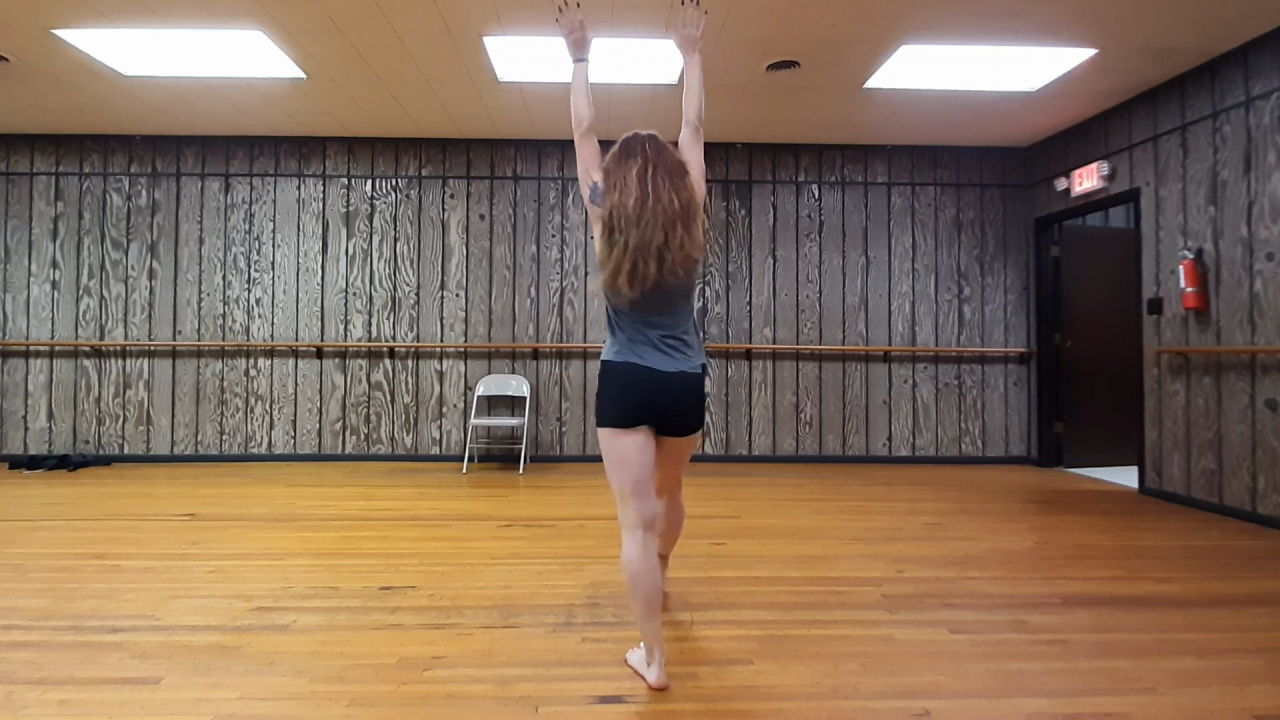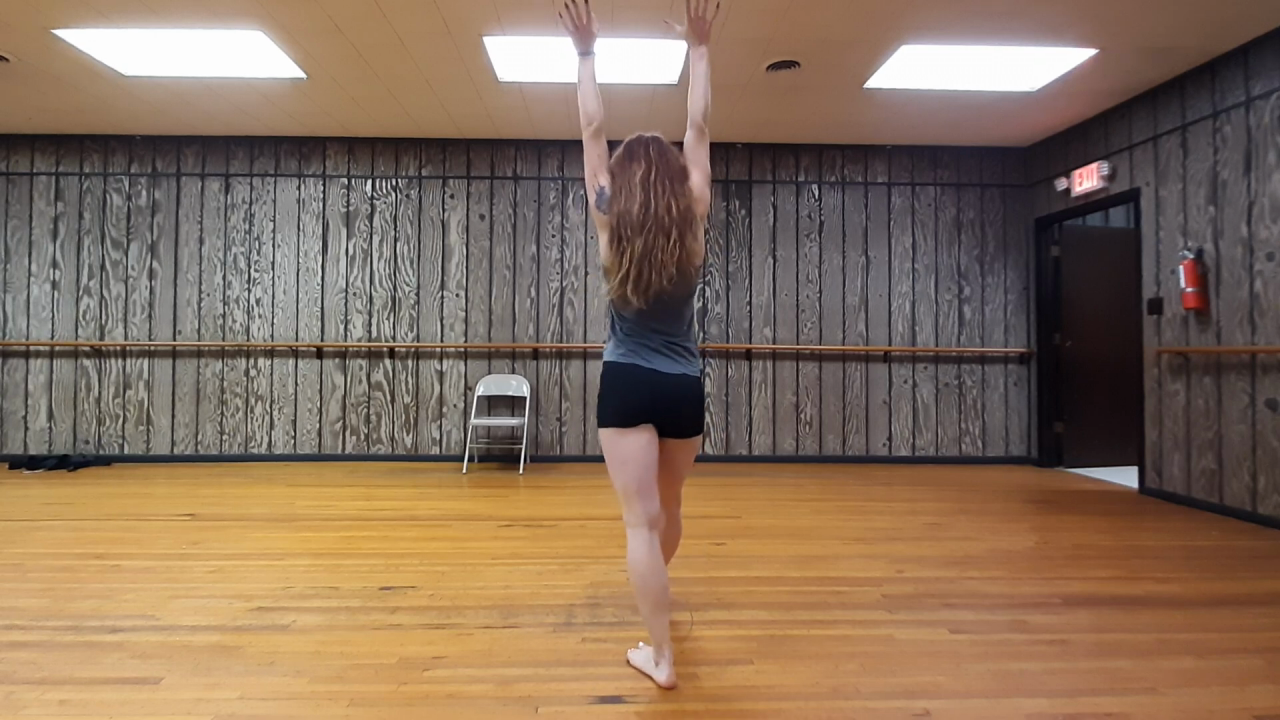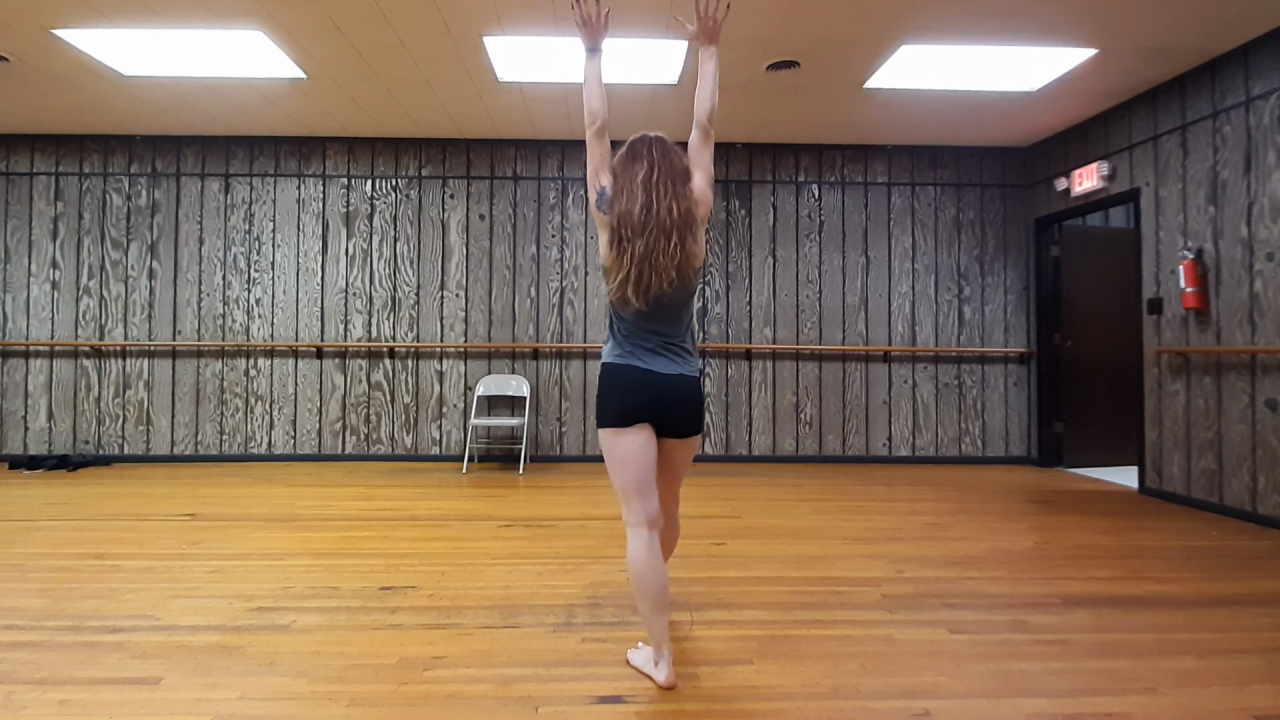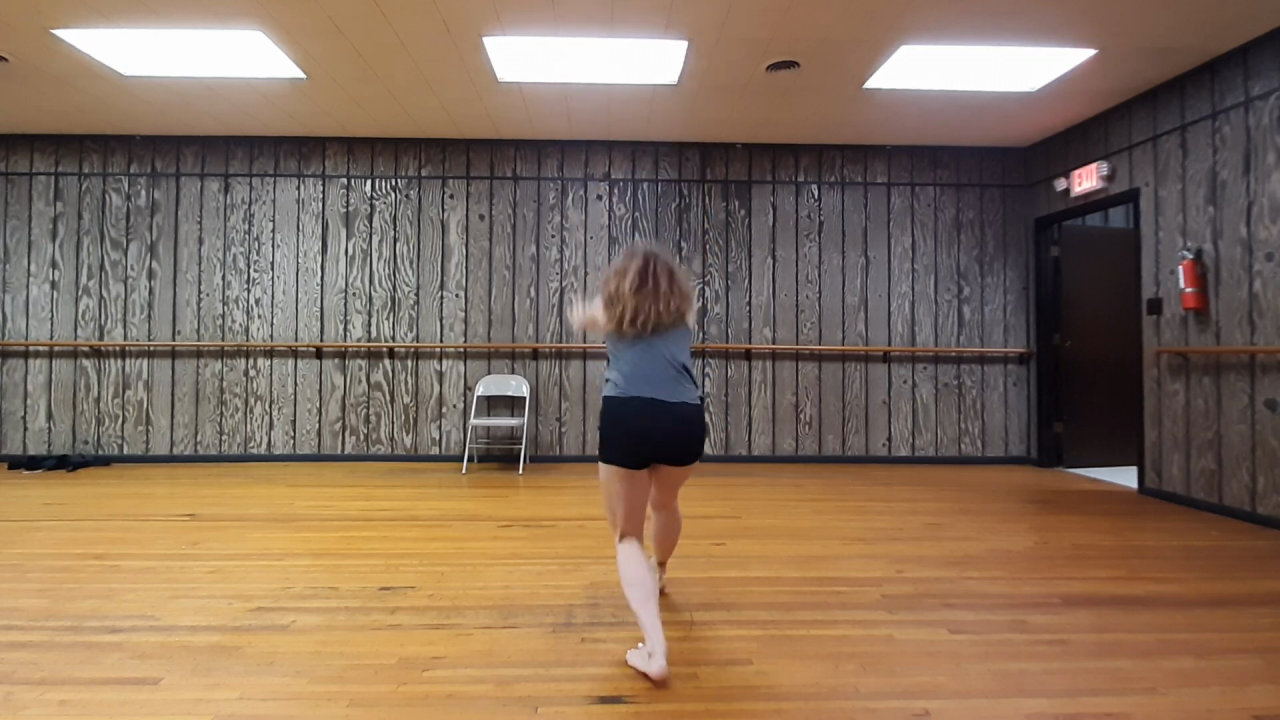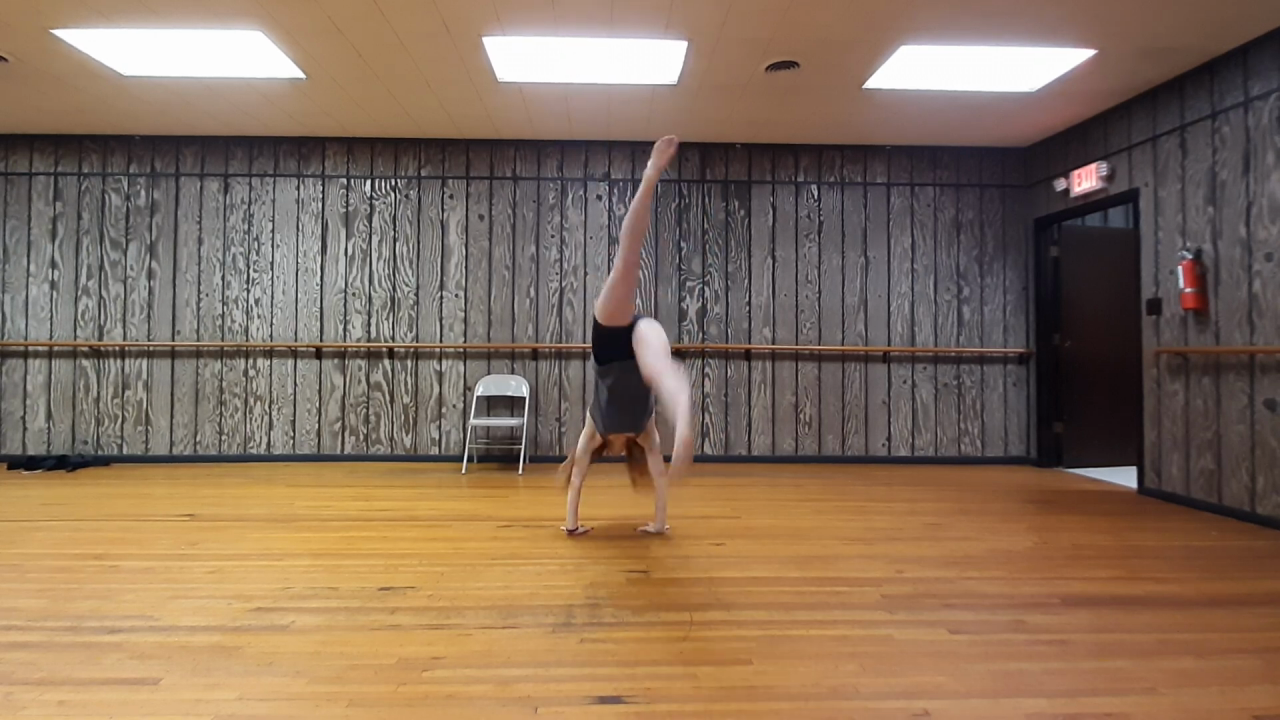
dt=1s
person 1, frame 1
left shoulder: (606, 218)
right shoulder: (688, 218)
left elbow: (583, 132)
right elbow: (693, 130)
left wrist: (580, 57)
left hip: (626, 383)
right hip: (685, 383)
left knee: (638, 522)
right knee: (669, 491)
left ankle: (653, 657)
right ankle: (660, 571)
person 1, frame 2
left shoulder: (611, 224)
right shoulder: (692, 224)
left elbow: (593, 132)
right elbow: (699, 131)
left hip: (626, 386)
right hip: (685, 388)
left knee: (643, 522)
right knee: (667, 511)
left ankle: (660, 655)
right ankle: (655, 585)
person 1, frame 3
left shoulder: (610, 227)
right shoulder: (692, 227)
left elbow: (595, 130)
right elbow: (704, 131)
left hip: (625, 387)
right hip: (683, 389)
left knee: (641, 521)
right knee: (667, 510)
left ankle: (660, 655)
right ankle: (653, 588)
person 1, frame 4
left shoulder: (611, 307)
right shoulder: (681, 307)
left elbow: (586, 316)
left wrist: (581, 315)
left hip: (625, 418)
right hip: (685, 421)
left knee: (628, 538)
right knee: (665, 504)
left ankle: (655, 651)
right ankle: (657, 575)
person 1, frame 5
left shoulder: (596, 429)
right shoulder: (639, 431)
left elbow: (576, 478)
right elbow: (659, 472)
left wrist: (572, 520)
left hip: (615, 337)
right hip: (639, 334)
left knee: (628, 256)
